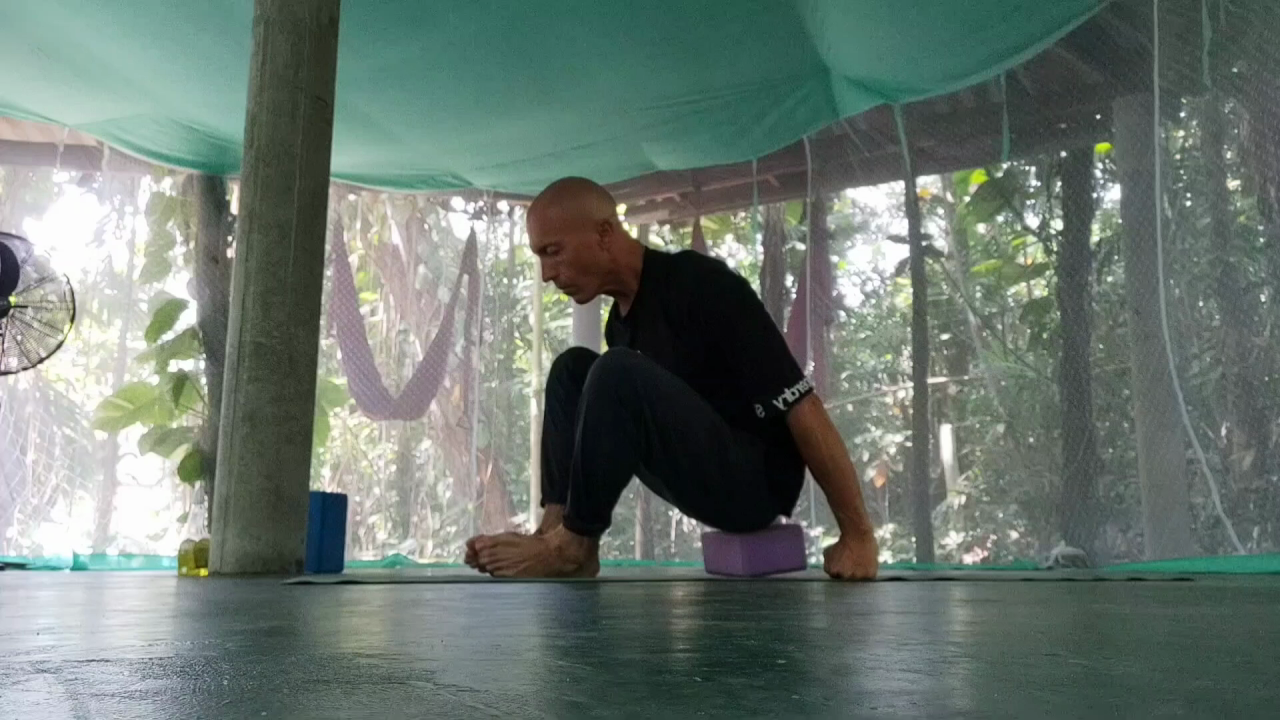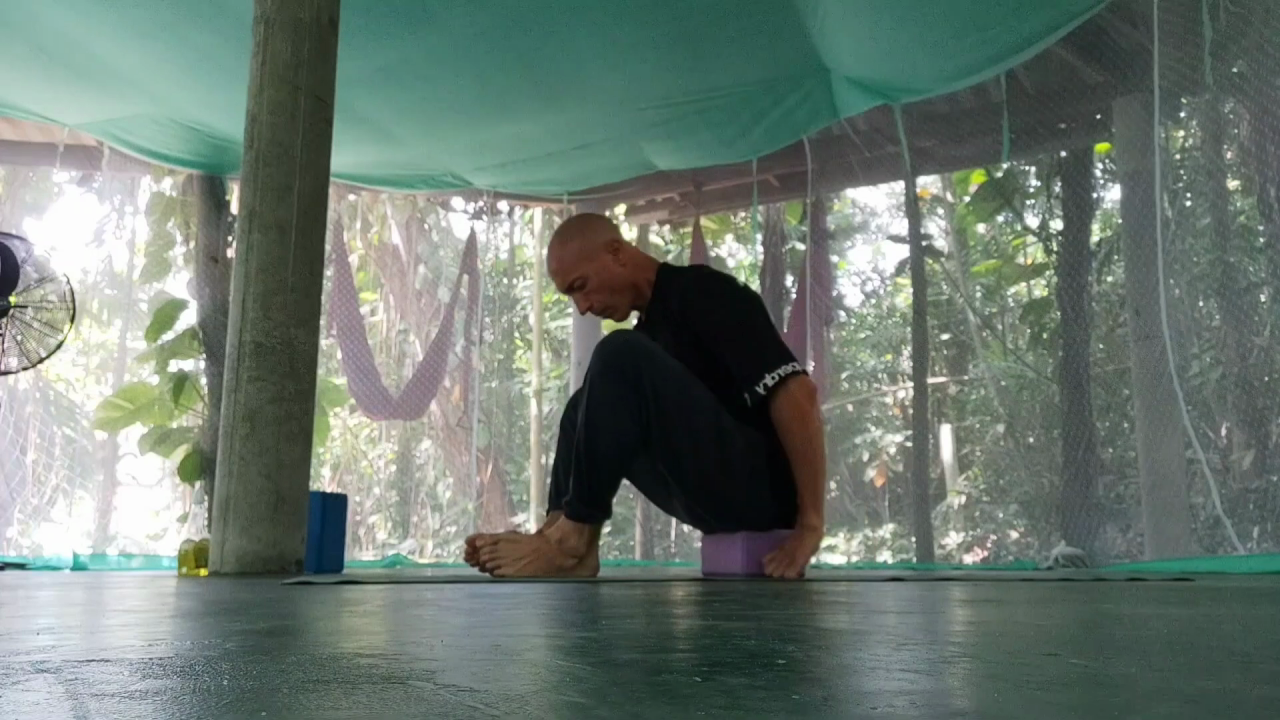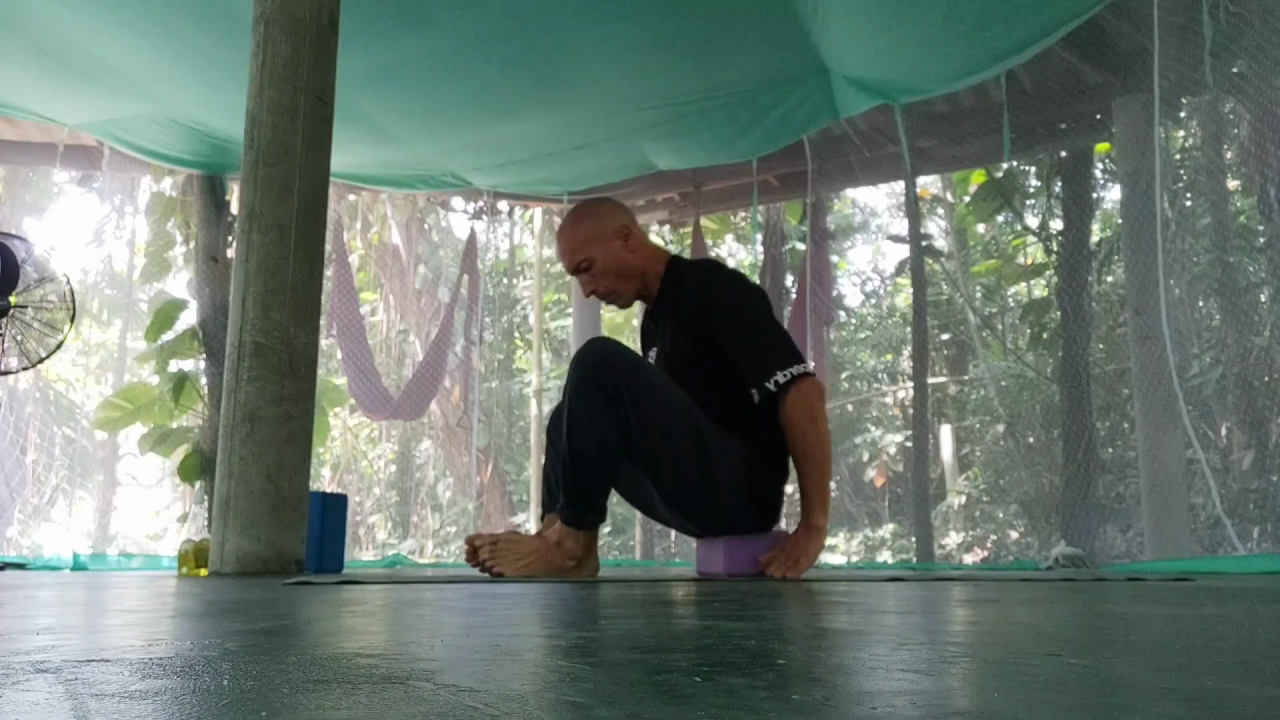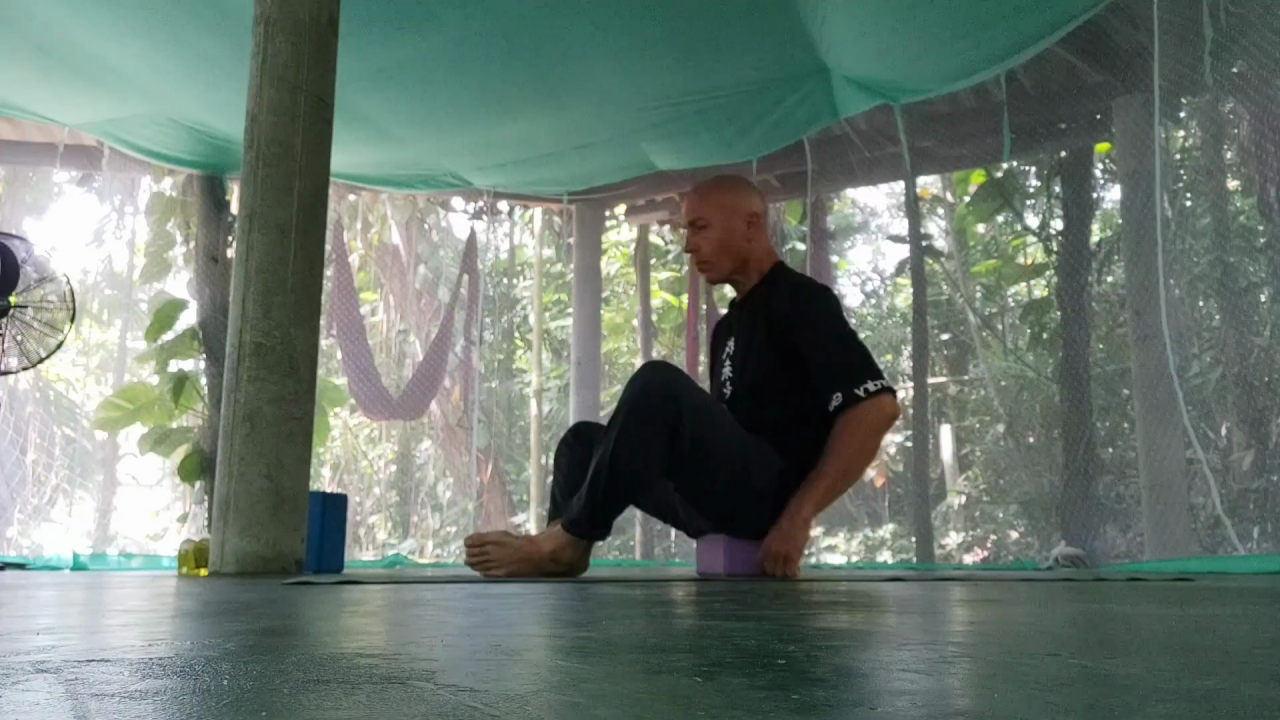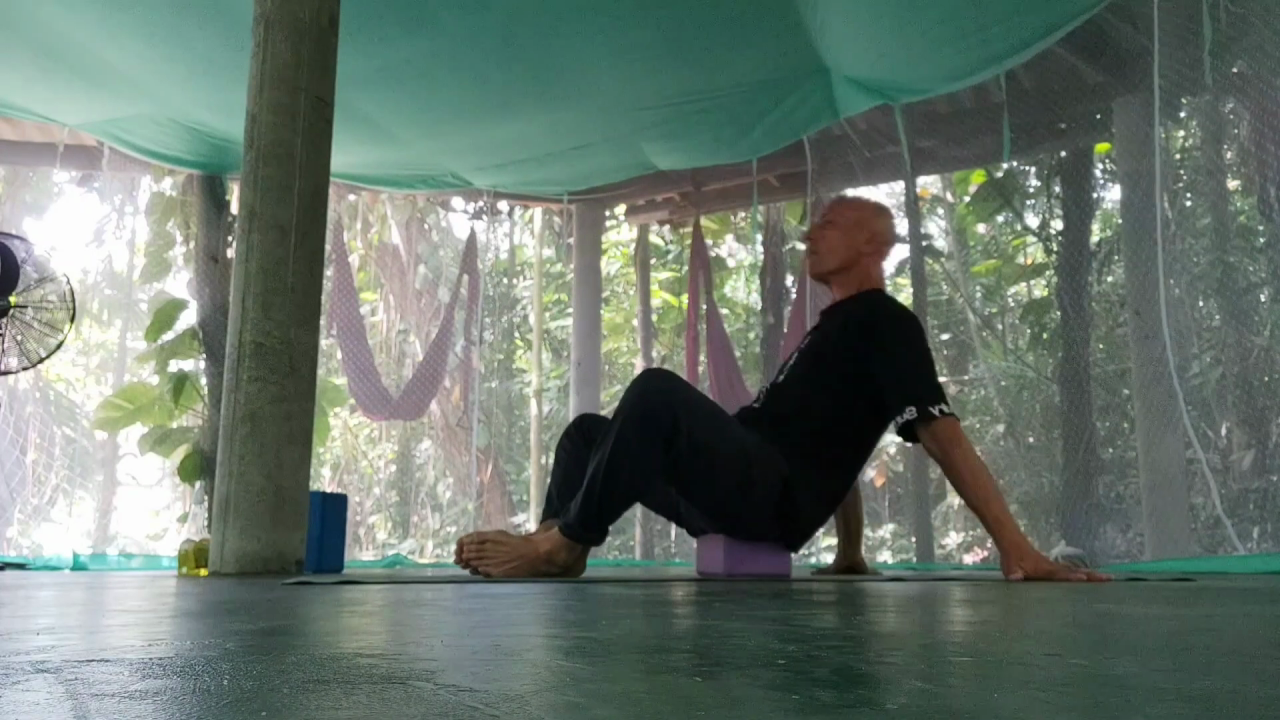
dt=1s
person 1, frame 1
left shoulder: (701, 288)
right shoulder: (619, 321)
left elbow: (799, 405)
left wrist: (857, 535)
left hip: (757, 484)
right hip: (704, 479)
left knee: (617, 375)
right knee: (572, 370)
left ankle: (573, 545)
right ankle: (560, 528)
person 1, frame 2
left shoulder: (703, 295)
right shoulder: (649, 326)
left elbow: (795, 390)
left wrist: (810, 526)
left hip: (757, 488)
right hip: (710, 493)
left knee: (620, 358)
right knee: (589, 405)
left ankle: (573, 538)
right ankle: (560, 529)
person 1, frame 3
left shoulder: (712, 291)
right shoulder: (654, 324)
left elbow: (802, 390)
left wrist: (812, 528)
left hip: (740, 490)
right hip: (696, 495)
left knee: (600, 364)
right knee: (573, 415)
left ankle: (571, 541)
right ankle: (556, 534)
person 1, frame 4
left shoulder: (803, 301)
right shoulder: (729, 326)
left elbow: (877, 406)
left wrist: (799, 514)
left hip: (770, 493)
right hip: (725, 495)
left knee: (657, 385)
right knee: (583, 438)
left ankle: (569, 541)
right ankle: (563, 543)
person 1, frame 5
left shoulder: (885, 323)
right shoulder: (836, 324)
left elbow: (939, 433)
right elbow: (837, 445)
left wrist: (1014, 547)
right wrist: (850, 555)
left hip: (775, 498)
right hip: (733, 490)
left knee: (655, 392)
right knee: (587, 431)
left ankle: (565, 544)
right ankle: (552, 555)
